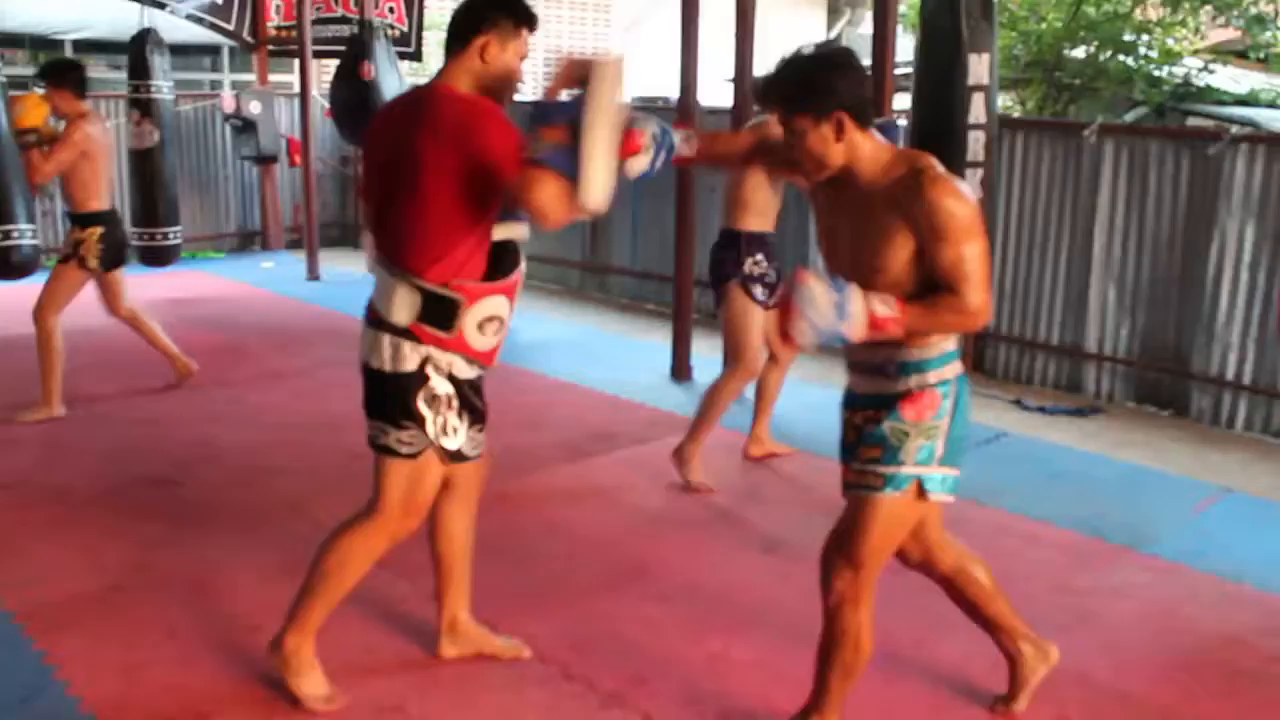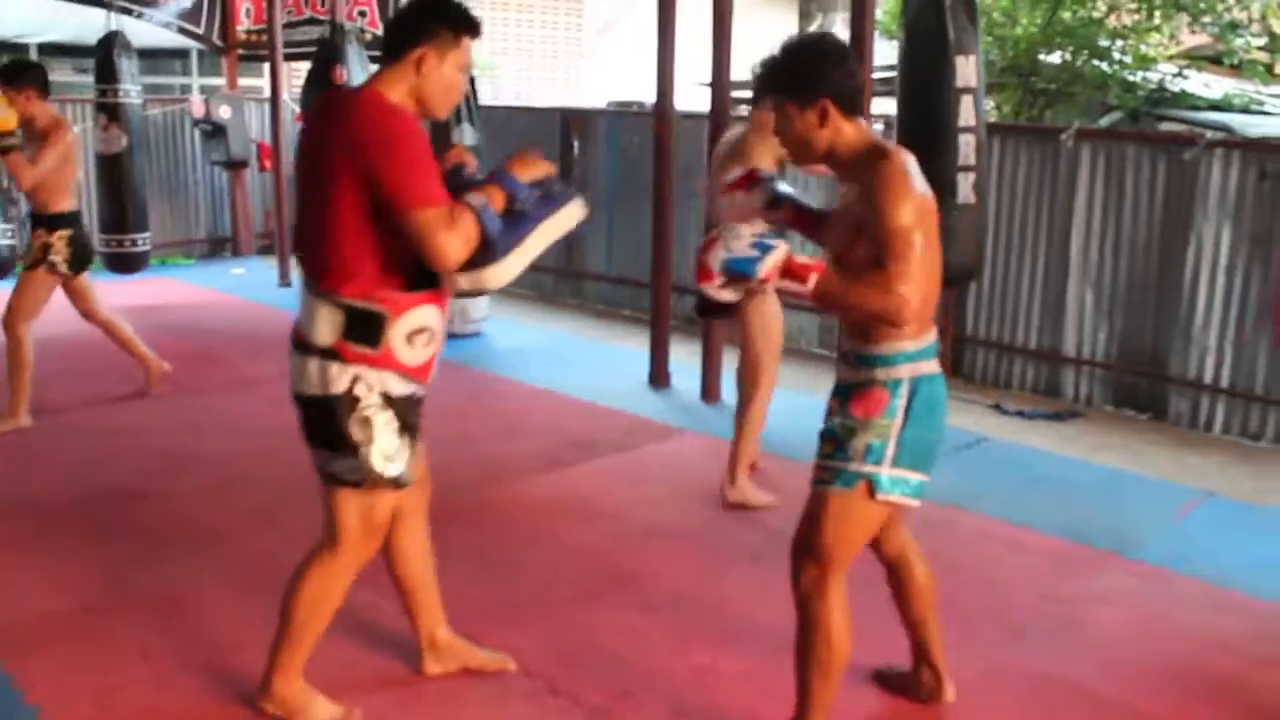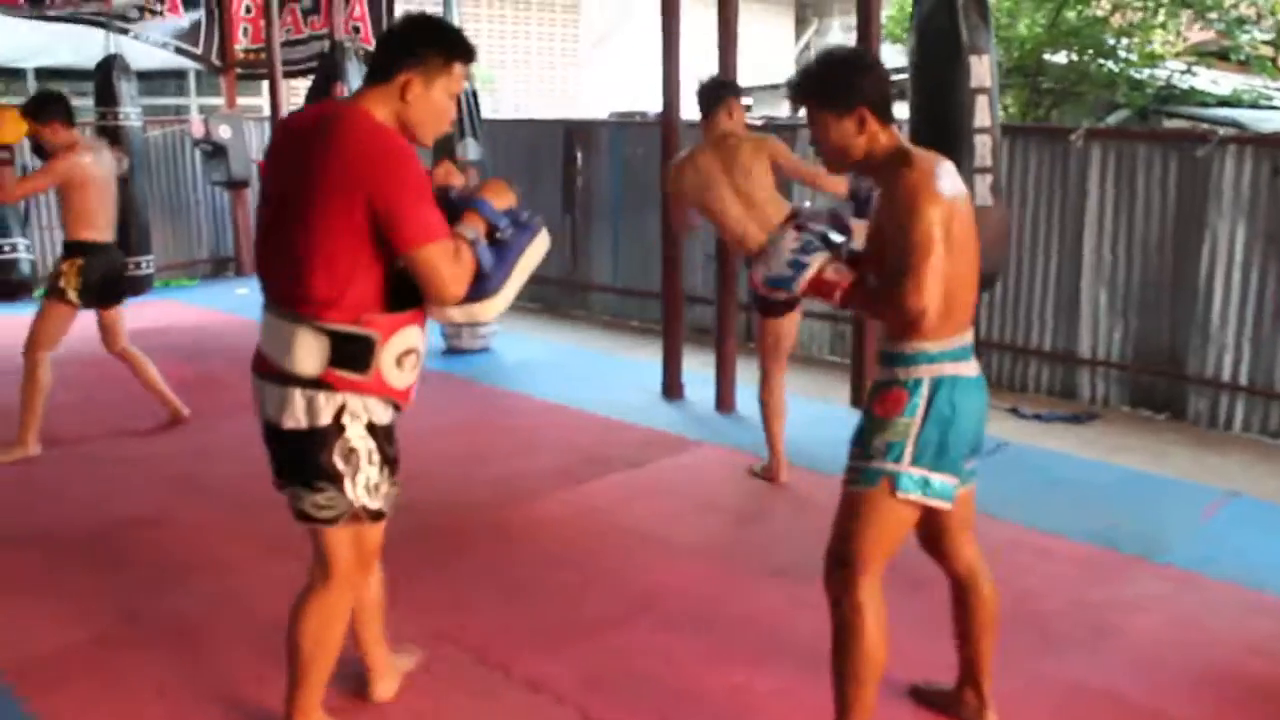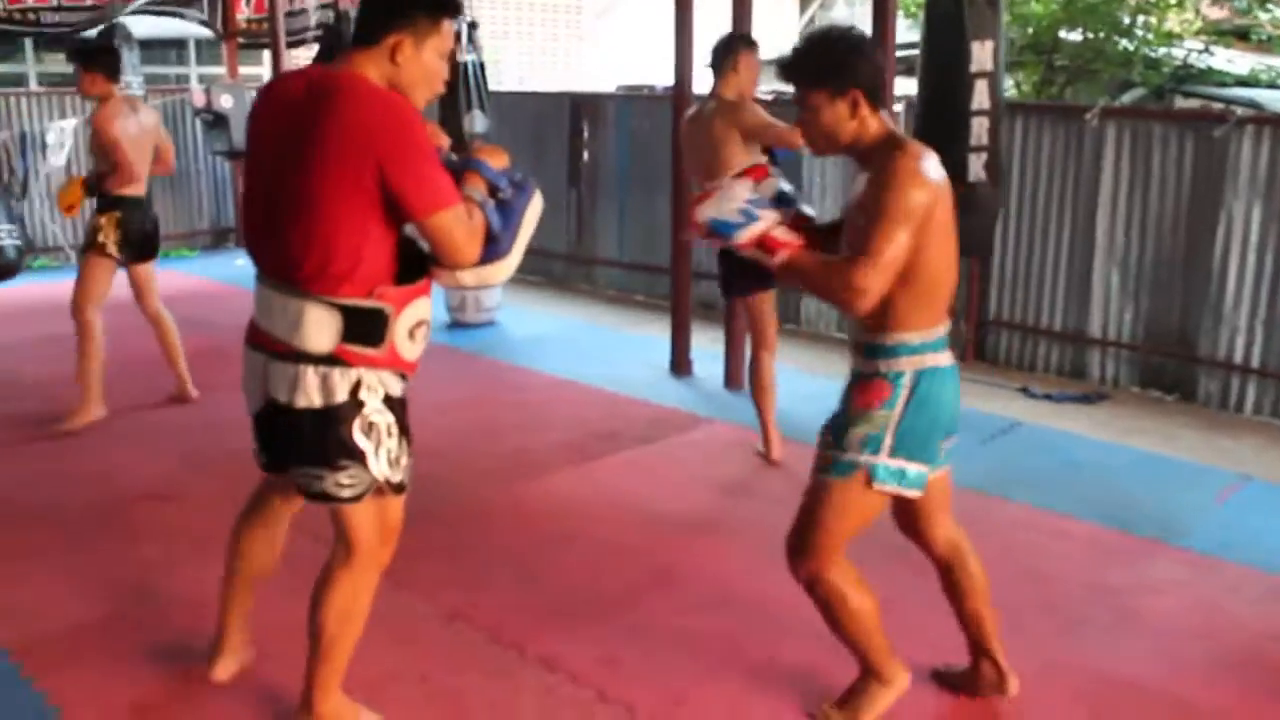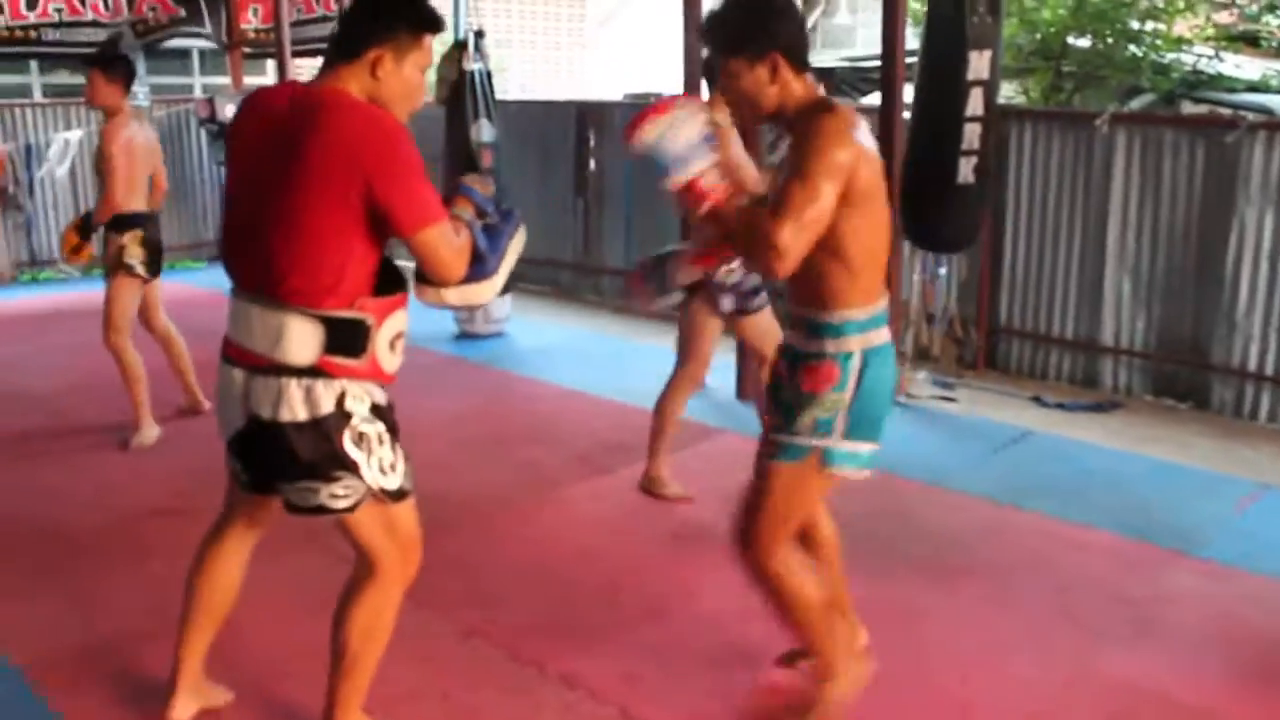
dt=0.3s
person 1, frame 1
left shoulder: (400, 113)
right shoulder: (476, 115)
right elbow: (560, 204)
right wrist: (558, 104)
left hip: (412, 333)
right hip: (425, 347)
left knee: (463, 479)
right knee: (395, 510)
left ankle: (457, 627)
right ankle: (294, 645)
person 1, frame 2
left shoulder: (334, 110)
right shoulder: (389, 127)
right elbow: (445, 247)
left wrist: (462, 185)
right wrist: (504, 183)
left hip: (358, 350)
right hip: (360, 363)
left knee: (409, 496)
right knee: (355, 536)
left ankle: (437, 642)
person 1, frame 3
left shoulder: (301, 128)
right shoulder: (385, 154)
right elbow: (448, 284)
left wrist: (423, 193)
right wrist: (479, 208)
left hip: (284, 369)
right hip: (335, 391)
left knee: (354, 536)
right knee: (347, 562)
person 1, frame 4
left shoulder: (280, 95)
right shoulder: (392, 121)
right elbow: (462, 247)
right wrist: (478, 172)
left hip: (275, 342)
right hip: (343, 367)
left knee: (279, 493)
right knee: (370, 541)
left ankle: (230, 646)
person 1, frame 5
left shoulder: (257, 111)
right shoulder: (374, 135)
right elbow: (448, 265)
right wrist: (465, 201)
left hip: (251, 362)
right hip: (324, 384)
left knee: (241, 524)
right knee: (394, 556)
person 2, frame 1
left shoulder: (934, 194)
right shoulder: (829, 170)
left elbow: (974, 308)
right elbow: (745, 146)
left wrist: (865, 320)
right wrist: (677, 142)
left hip: (922, 398)
right hip: (868, 390)
left knee: (847, 567)
right knee: (919, 545)
right ankle: (1025, 651)
person 2, frame 2
left shoulder: (889, 179)
right shoulder: (860, 168)
left elbow: (898, 303)
left wrist: (786, 268)
right wrist: (783, 205)
left hip: (891, 393)
right hip: (876, 384)
left knee: (816, 564)
right knee: (885, 536)
person 2, frame 3
left shoulder: (912, 183)
right shoulder: (929, 172)
left elbow: (916, 311)
left hip: (920, 393)
right hip: (954, 385)
left knee: (852, 574)
right knee: (954, 550)
person 2, frame 4
left shoulder: (901, 171)
right shoulder: (895, 163)
left elbow: (859, 290)
right elbow: (849, 248)
left wrist: (766, 240)
right wrist: (783, 214)
left hip: (898, 384)
right hip: (922, 376)
left knee: (813, 555)
right knee: (936, 531)
person 2, frame 5
left shoulder: (828, 136)
right shoulder: (808, 129)
left elbow: (775, 251)
right elbow: (771, 227)
left hip: (843, 361)
right hip: (820, 349)
left knee: (763, 538)
right knee: (795, 507)
right ankle: (840, 627)
person 3, frame 1
left shoulder: (772, 133)
right shoulder: (770, 130)
left hip: (757, 254)
right hip: (740, 254)
left knee: (782, 352)
right knee: (748, 364)
left ankle: (758, 439)
right ankle: (690, 450)
person 3, frame 2
left shoulder: (734, 136)
right shoulder: (768, 131)
left knee: (755, 361)
right knee: (763, 373)
left ankle: (744, 453)
right ankle: (736, 482)
person 3, frame 3
left shoulder: (680, 169)
right shoulder: (756, 144)
left elbow: (685, 223)
right elbow: (825, 183)
right wrist: (853, 186)
left knee: (773, 367)
left ankle: (776, 462)
person 3, frame 4
left shoulder: (691, 122)
right shoulder: (737, 112)
right elbow: (796, 139)
left hip: (733, 249)
left knee: (764, 345)
left ankle: (771, 440)
person 3, frame 5
left shoulder: (708, 130)
right shoulder: (721, 132)
right elbow: (759, 189)
left hip: (732, 262)
right hip: (717, 264)
left knee: (771, 353)
right knee: (690, 375)
right ankle: (655, 471)
person 4, frame 1
left shoulder: (81, 129)
right shoulder: (92, 125)
left elbow: (38, 177)
right elbow: (61, 165)
left wrist: (29, 134)
right wrist: (38, 133)
left hip: (93, 233)
right hip: (96, 229)
left knee: (45, 313)
right knee: (122, 308)
left ankle: (51, 402)
right ankle: (181, 361)
person 4, frame 2
left shoulder: (60, 133)
right shoulder: (35, 130)
left hip: (59, 235)
right hip: (52, 232)
right knee: (94, 312)
right ankle: (153, 363)
person 4, frame 3
left shoulder: (69, 160)
right shoulder: (101, 151)
right wrist: (42, 150)
left hip: (83, 262)
right hip: (111, 257)
left knee: (36, 351)
right knee: (118, 345)
right ankle: (176, 407)
person 4, frame 4
left shoulder: (104, 114)
right shoulder: (145, 110)
left elbow: (129, 171)
right elbow: (168, 163)
left wrist: (93, 186)
left hip: (116, 217)
right hip: (142, 213)
left knee: (85, 308)
right knee: (152, 306)
left ankle: (91, 402)
right ankle: (186, 385)
person 4, frame 5
left shoulder: (114, 129)
right shoulder: (144, 129)
left elbow: (112, 195)
right elbow: (162, 187)
left wrist: (86, 224)
left hip: (128, 235)
right hip: (137, 235)
left knee: (116, 334)
right knee: (157, 323)
left ankle: (146, 421)
right ankle: (195, 397)
